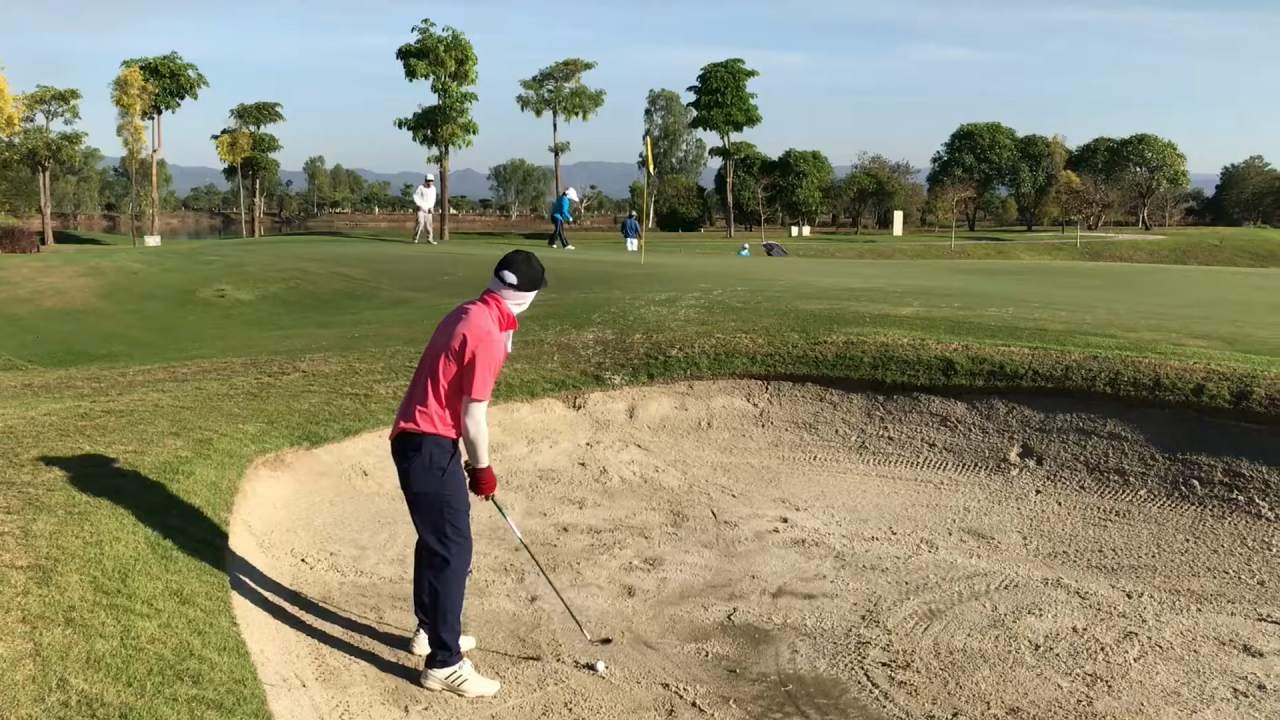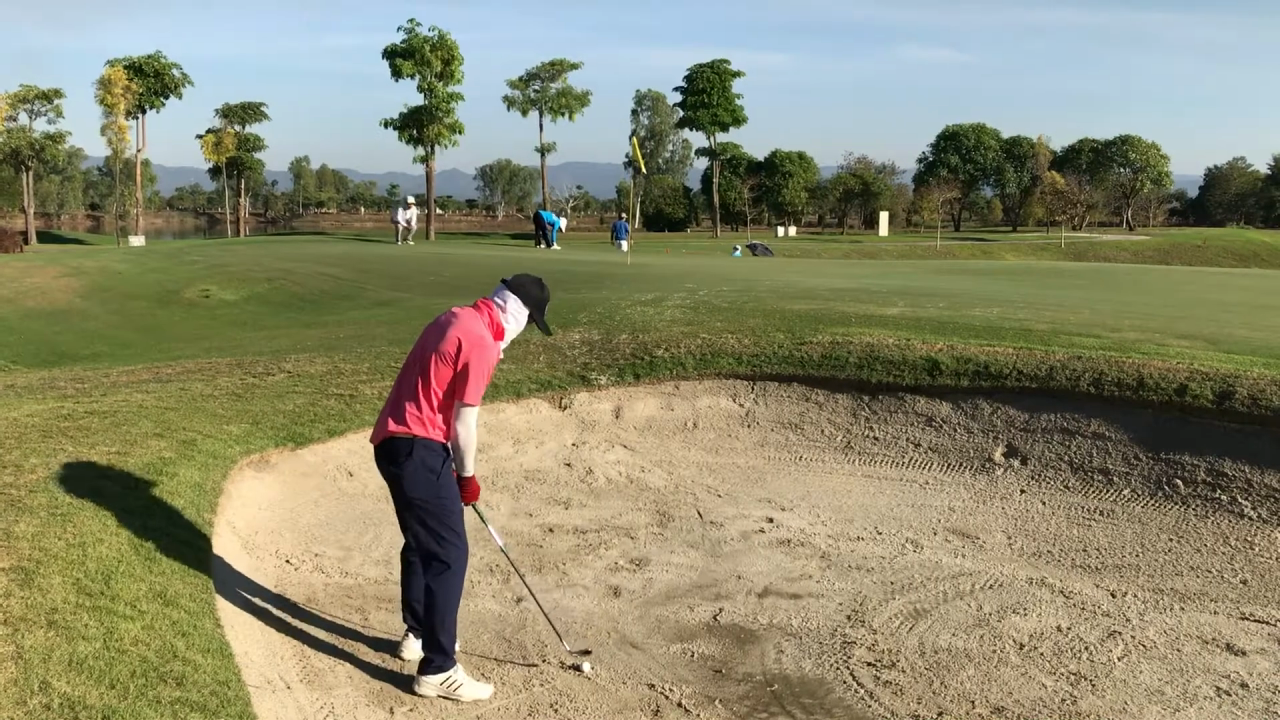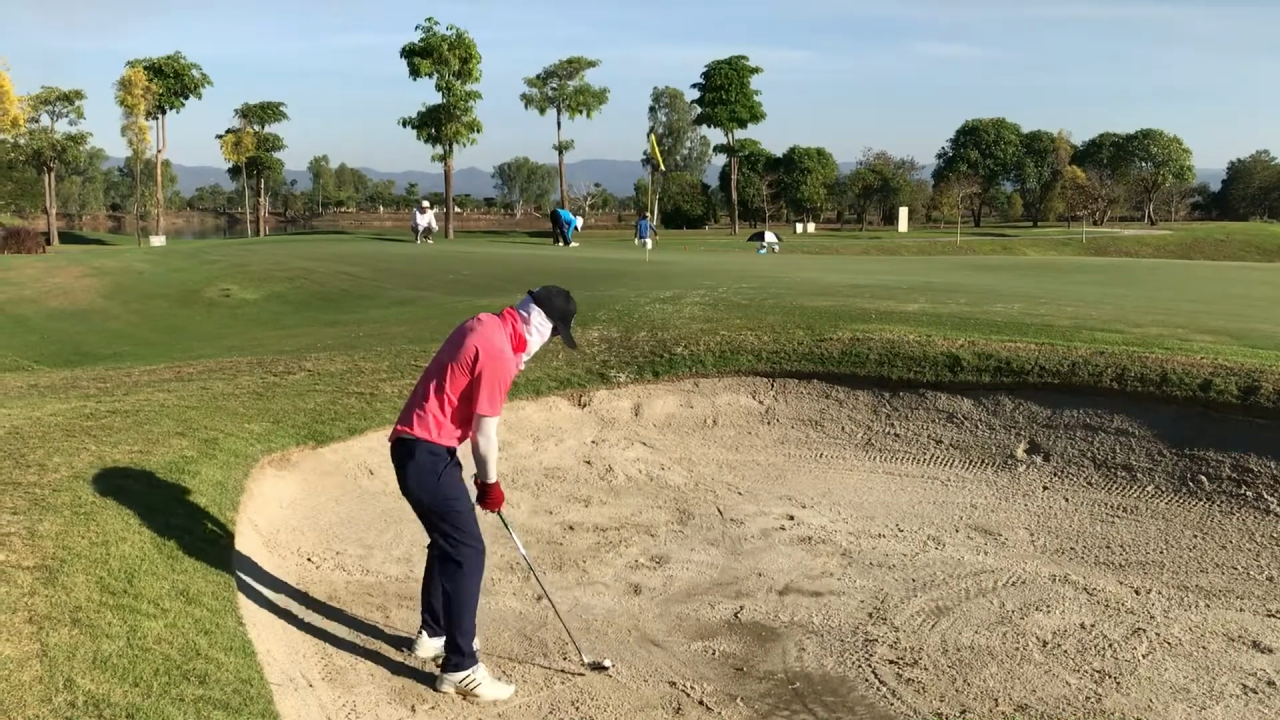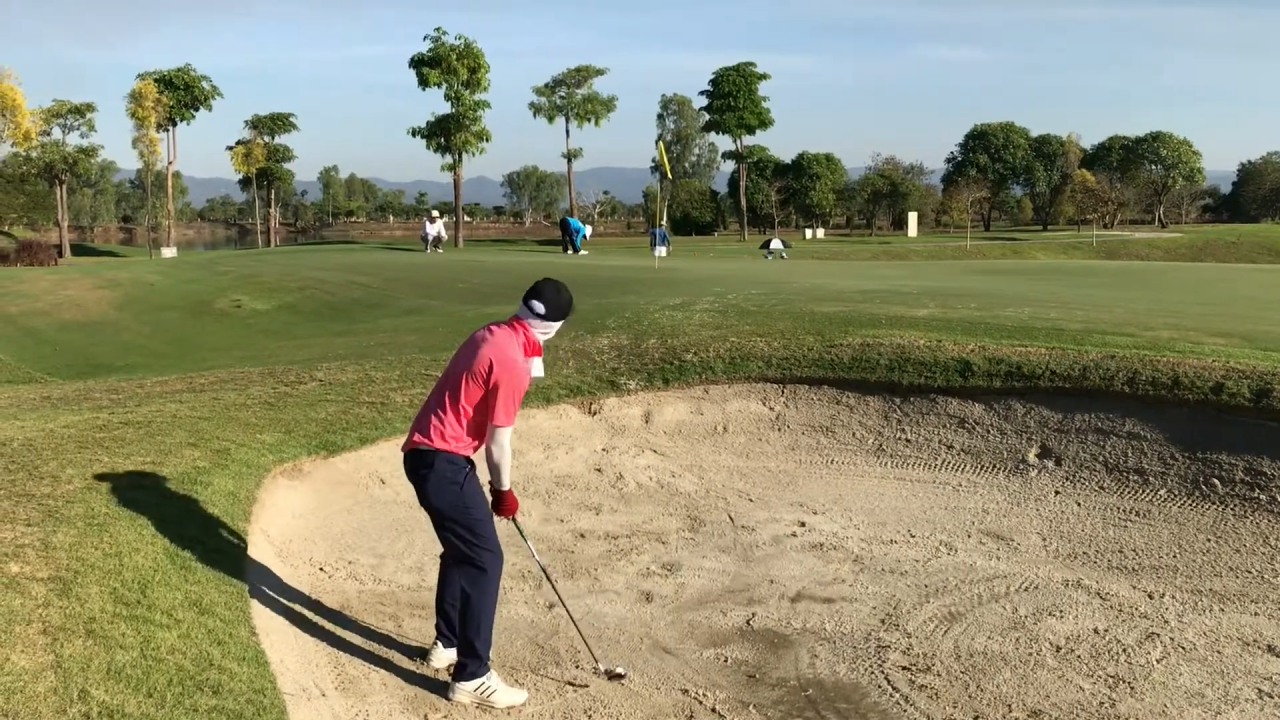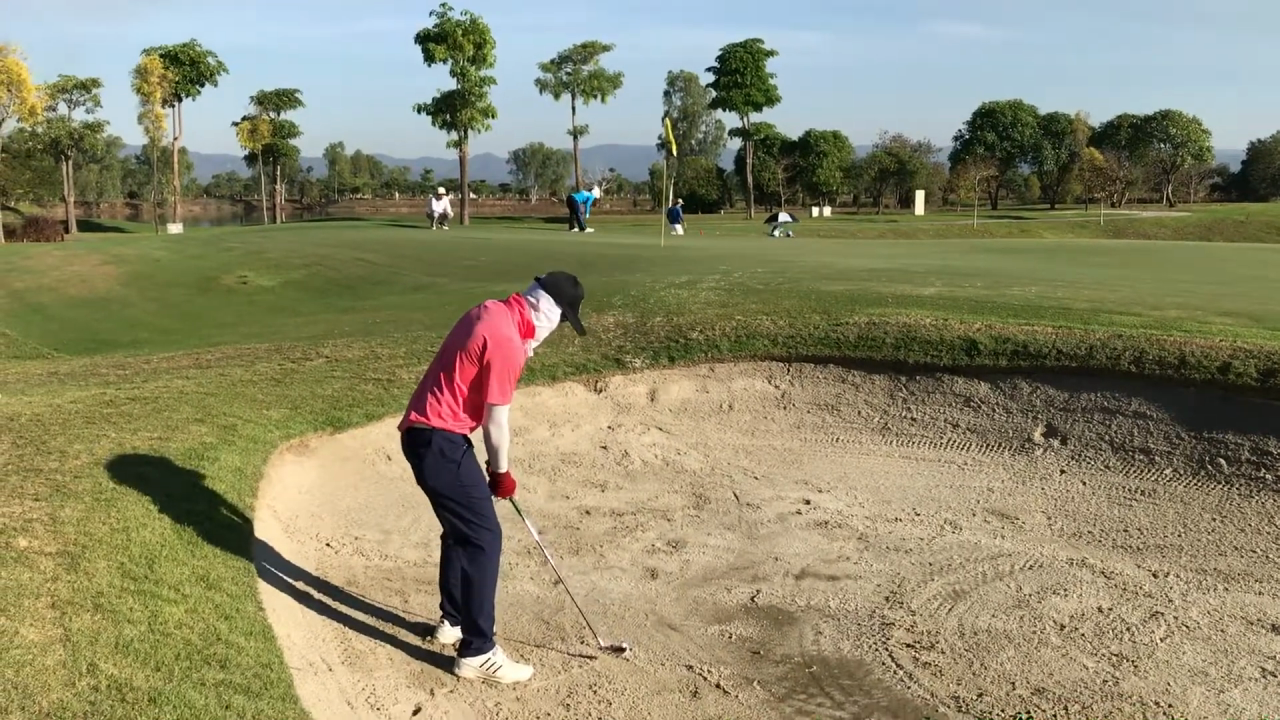
dt=1s
person 1, frame 1
left shoulder: (467, 314)
right shoulder: (488, 337)
right elbow: (472, 417)
left wrist: (474, 463)
right wrist: (483, 468)
left hip: (414, 438)
right hip: (430, 446)
left knee: (436, 539)
right knee: (453, 551)
left ankle: (430, 630)
right ankle: (444, 664)
person 1, frame 2
left shoulder: (455, 318)
right shoulder: (481, 343)
right elbow: (463, 423)
left wrist: (457, 471)
right wrist: (467, 477)
left hip: (392, 441)
right hip: (419, 450)
left knee: (421, 544)
right knee: (449, 555)
left ankle: (417, 634)
right ankle: (437, 670)
person 1, frame 3
left shoulder: (483, 324)
right shoulder: (499, 354)
right elbow: (483, 431)
right wrist: (490, 483)
left hip: (413, 445)
right hip: (427, 453)
left knee: (447, 541)
right knee: (467, 553)
left ankle: (433, 633)
right ankle: (459, 669)
person 1, frame 4
left shoulder: (493, 335)
right shoulder: (513, 364)
right elbow: (498, 441)
right wrist: (503, 491)
left hip: (425, 453)
right hip: (443, 462)
left knee: (460, 550)
right knee: (485, 560)
left ankle: (446, 644)
right ankle: (471, 677)
person 1, frame 5
left shoulder: (491, 311)
right shoulder: (507, 343)
right elbow: (495, 420)
right wrist: (501, 472)
left hip: (422, 431)
right hip: (440, 440)
left knee: (461, 530)
right knee: (483, 538)
left ankle: (453, 620)
right ankle: (477, 652)
